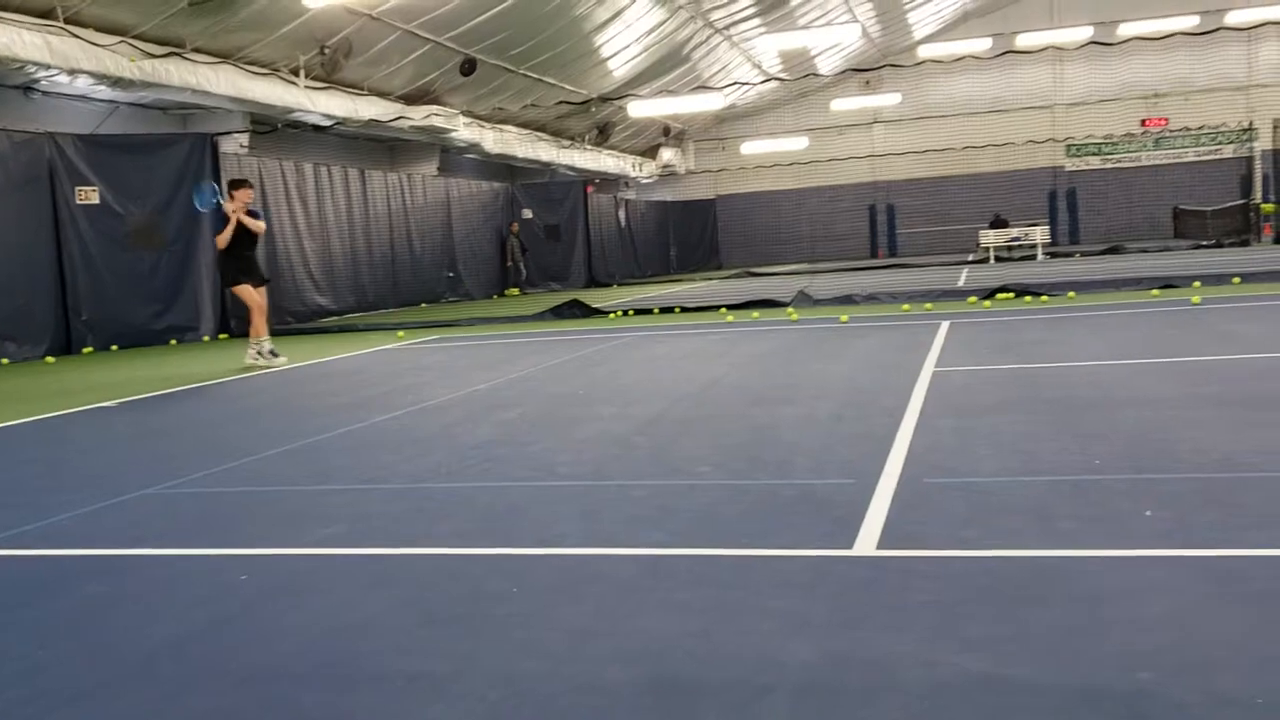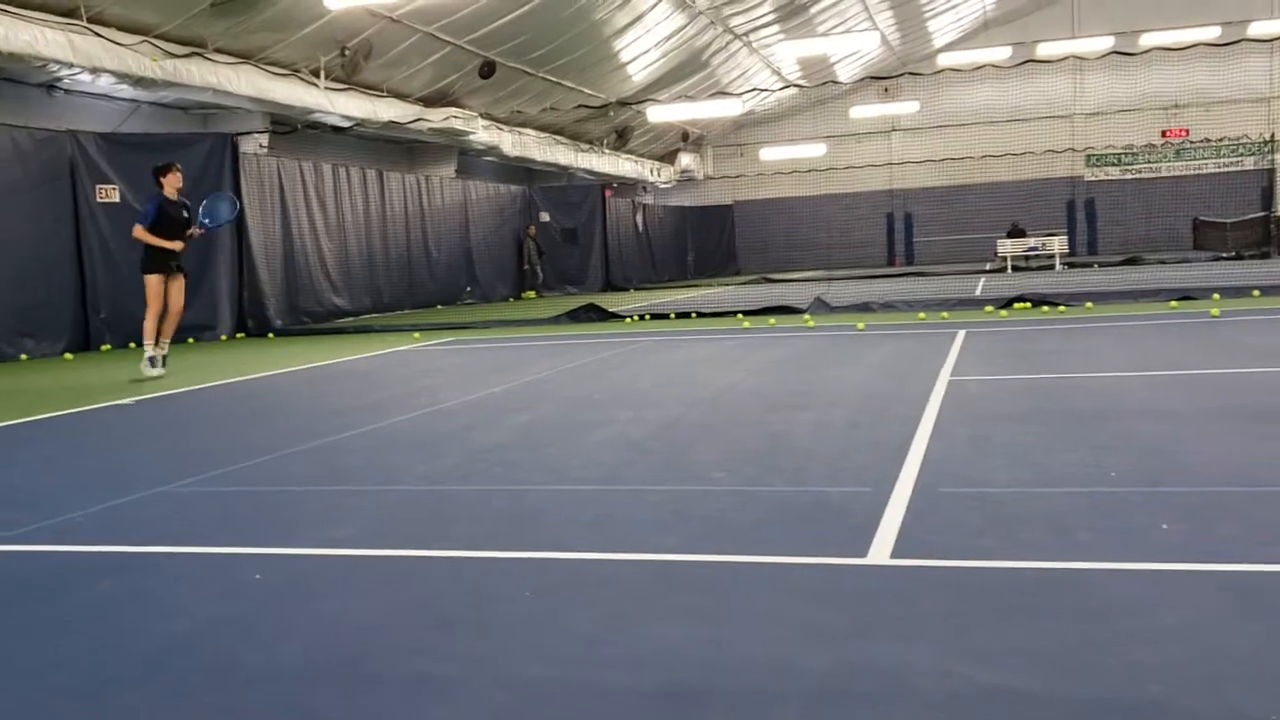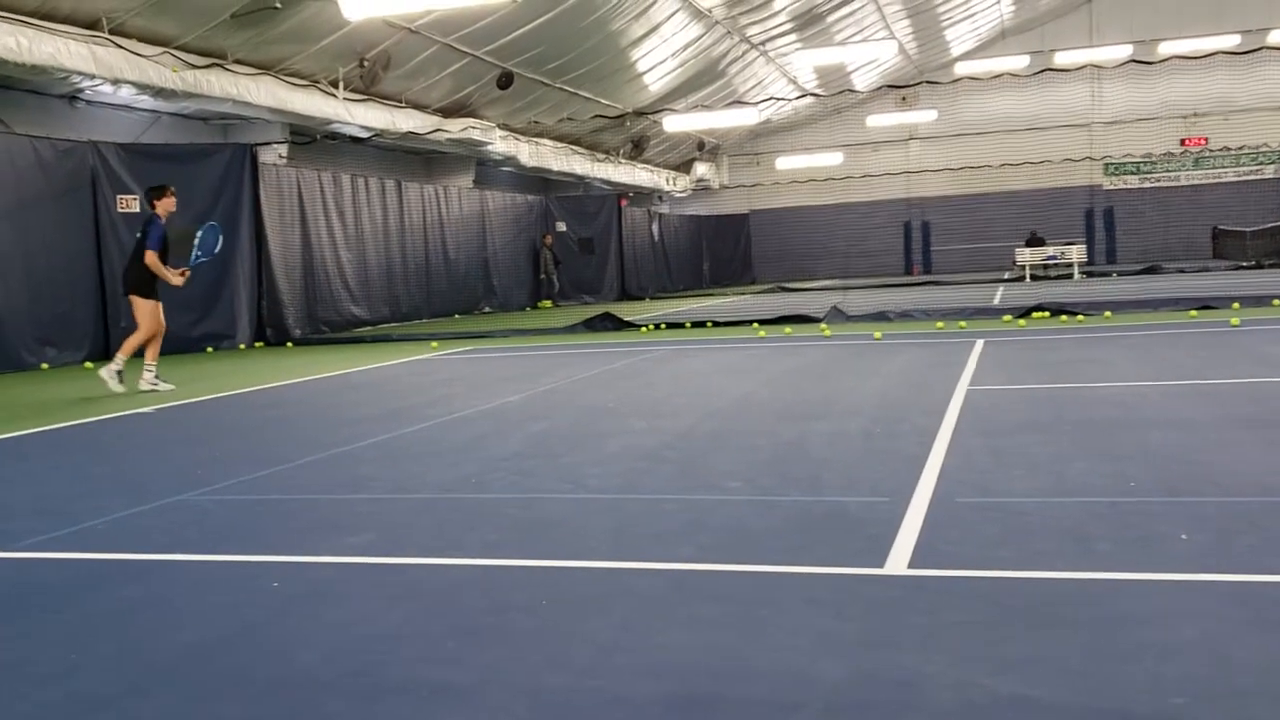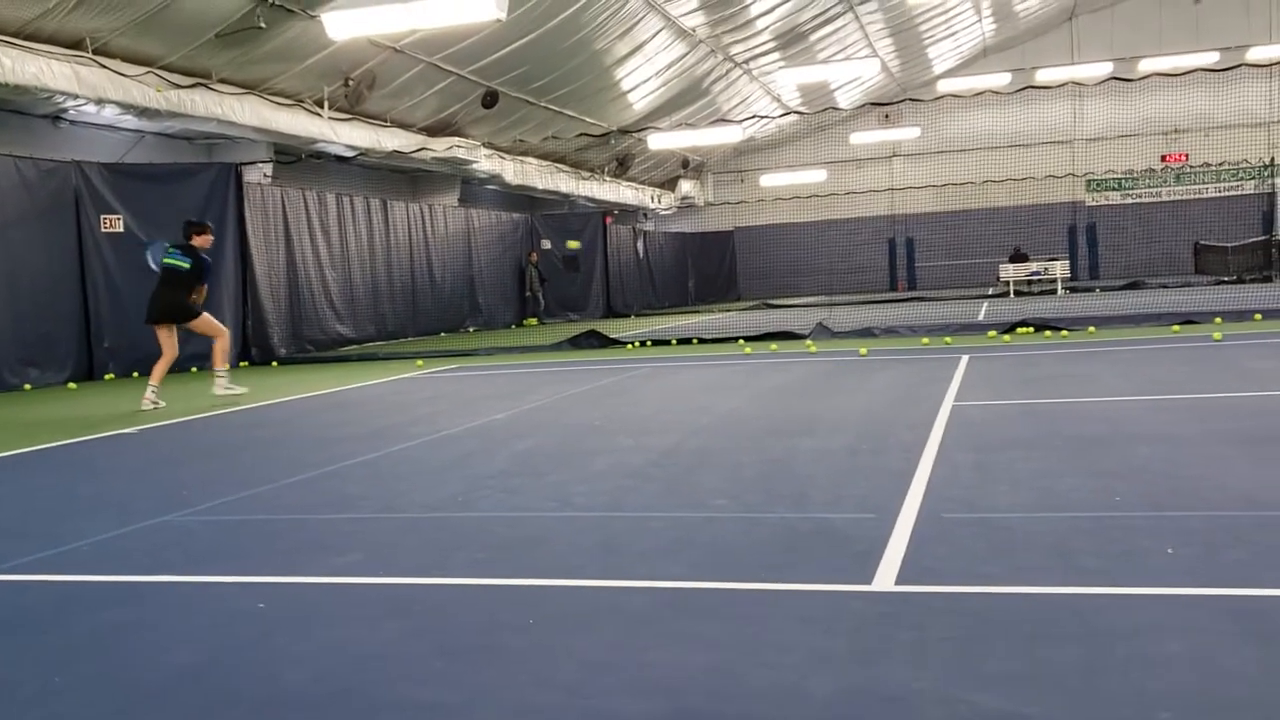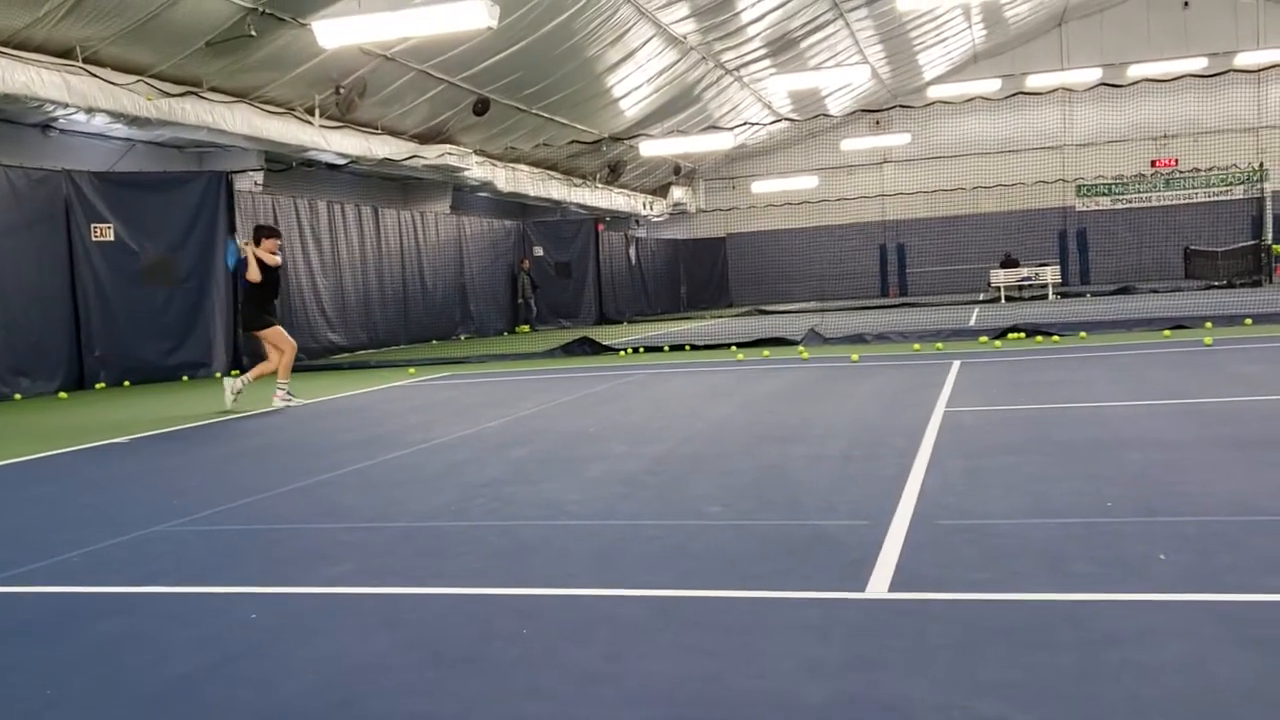
dt=0.7s
person 1, frame 1
left shoulder: (253, 214)
right shoulder: (225, 217)
left elbow: (261, 229)
right elbow: (221, 244)
left wrist: (239, 215)
right wrist: (233, 220)
left hip: (250, 266)
right hip: (233, 270)
left knee: (262, 310)
right knee: (258, 307)
left ankle: (254, 353)
right ankle: (267, 350)
person 1, frame 2
left shoulder: (184, 204)
right shoulder: (155, 203)
right elbow: (137, 232)
left wrist: (192, 233)
right wrist: (167, 244)
left hip: (175, 260)
right hip: (155, 259)
left knee: (176, 309)
right knee: (155, 308)
left ankle: (160, 354)
right ankle: (149, 356)
person 1, frame 3
left shoulder: (158, 225)
right shoulder: (156, 225)
right elbow: (150, 259)
left wrist: (174, 272)
right wrist: (170, 279)
left hip: (146, 282)
right hip: (139, 280)
left knee: (159, 328)
right knee: (148, 329)
left ankle: (148, 377)
right ankle: (113, 368)
person 1, frame 4
left shoulder: (170, 250)
right shoulder: (203, 261)
right elbow: (200, 292)
right wrist: (196, 302)
left hip: (156, 304)
right hip: (178, 304)
left knee: (170, 354)
right knee: (222, 333)
left ankle: (149, 397)
right ankle: (221, 382)
person 1, frame 5
left shoulder: (273, 256)
right shoulder: (248, 261)
left elbow: (274, 262)
right elbow: (255, 278)
left wrist: (254, 249)
right wrist: (249, 253)
left hip: (267, 313)
right hip: (255, 314)
left knee: (276, 361)
right knee: (290, 347)
left ankle: (236, 384)
right ankle: (281, 394)
